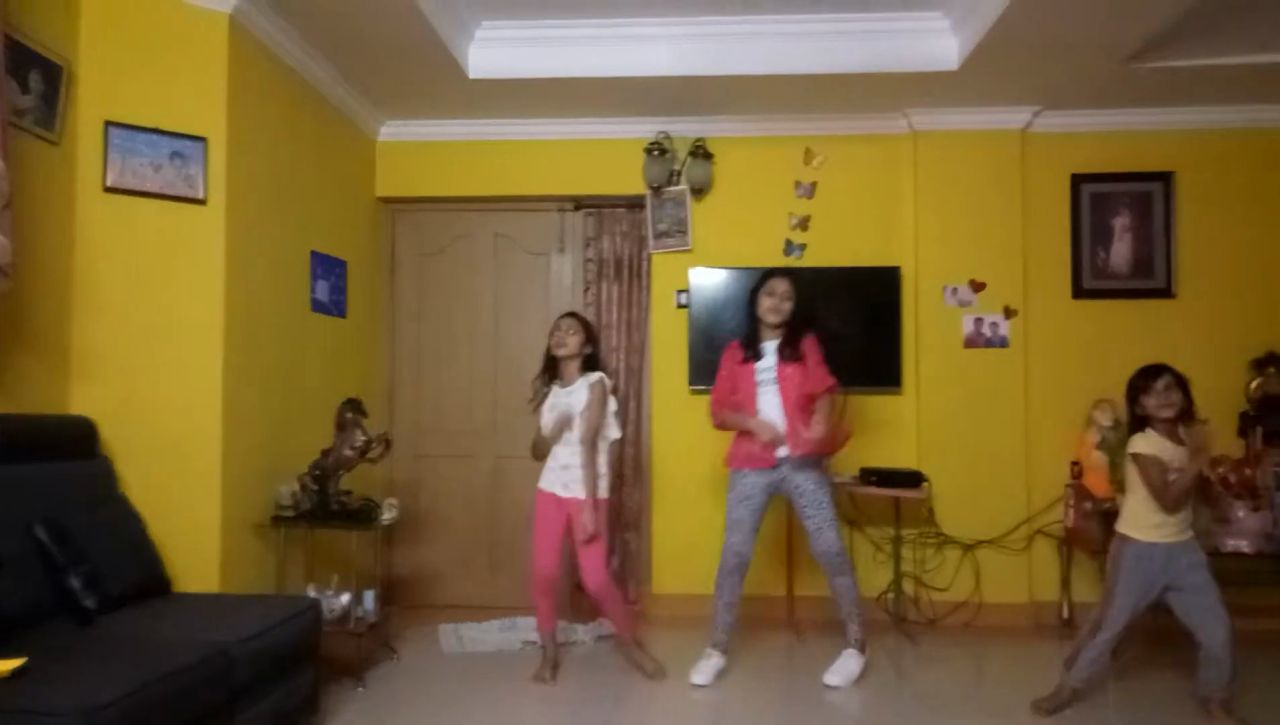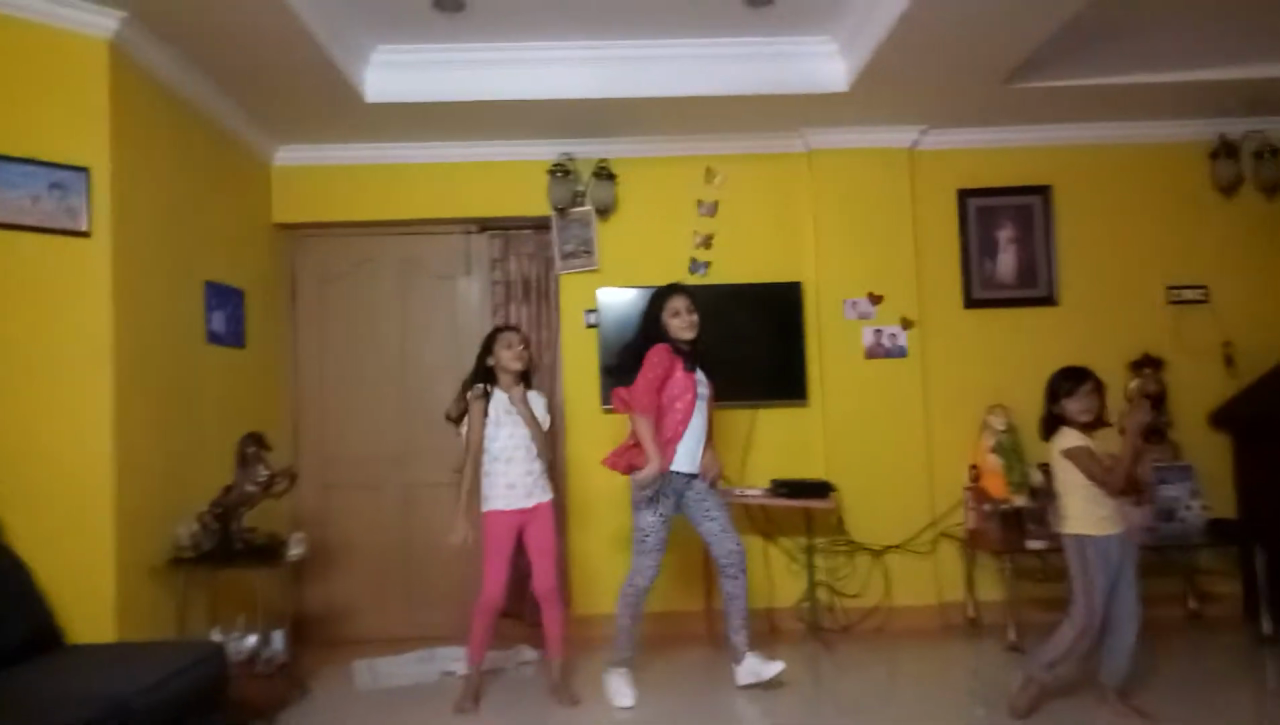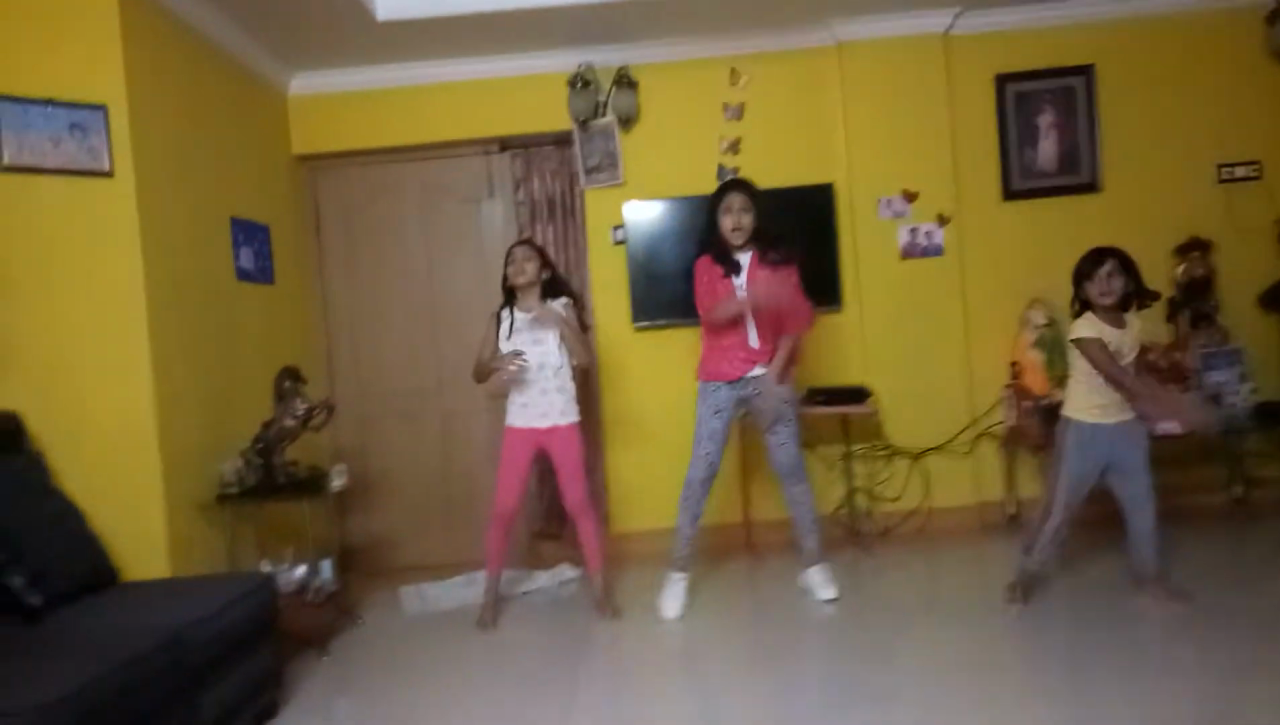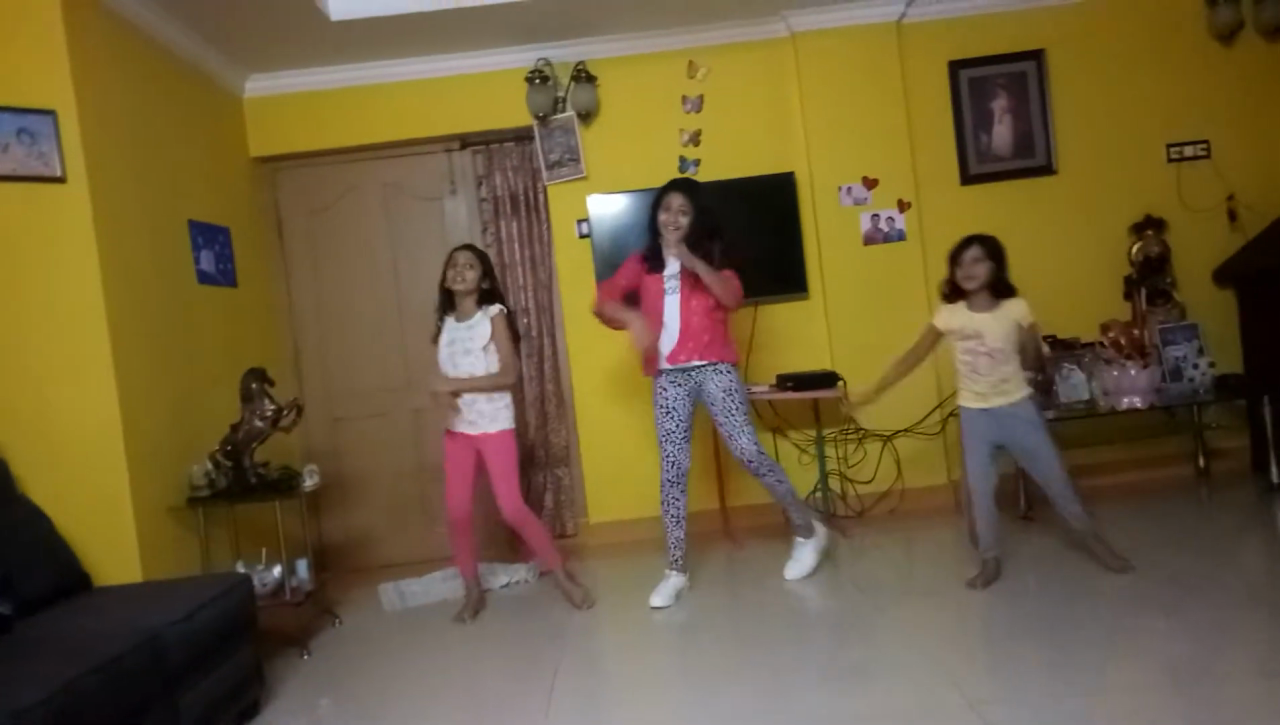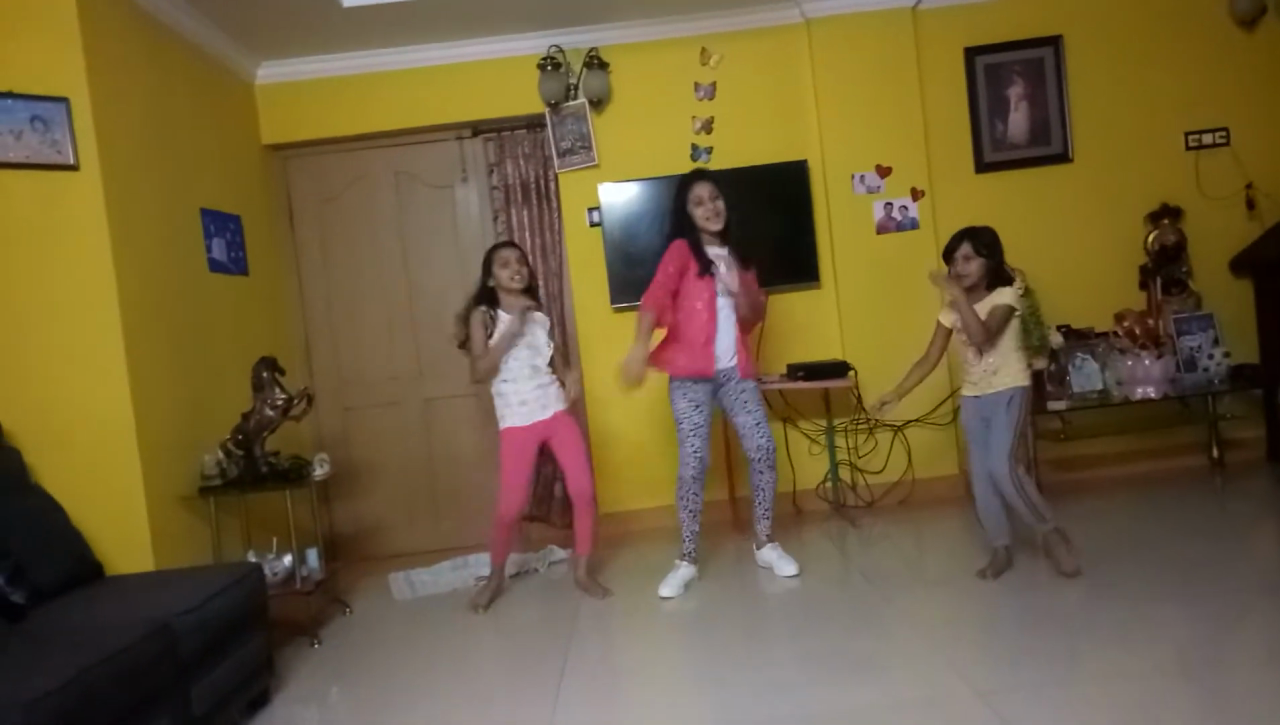
dt=0.4s
person 1, frame 1
left shoulder: (804, 345)
right shoulder: (736, 352)
left elbow: (820, 392)
right elbow: (718, 412)
left wrist: (820, 422)
right wrist: (753, 424)
left hip: (802, 461)
right hip: (751, 465)
left knee: (830, 550)
right knee: (735, 556)
left ankle: (854, 646)
right ankle: (716, 651)
person 1, frame 2
left shoulder: (696, 364)
right shoulder: (661, 354)
right elbow: (639, 402)
left wrist: (711, 457)
right wrist: (652, 458)
left hip: (695, 476)
right hip: (661, 476)
left knee: (731, 555)
right knee: (645, 569)
left ankle: (744, 658)
right ankle: (619, 667)
person 1, frame 3
left shoulder: (778, 261)
right shoulder: (708, 264)
left elbow: (795, 320)
right elbow: (711, 315)
left wrist: (775, 371)
right wrist: (751, 299)
left hip: (769, 377)
right hip: (721, 379)
left knee: (791, 467)
right knee: (701, 470)
left ankle: (814, 566)
right ankle: (677, 572)
person 1, frame 4
left shoulder: (709, 254)
right shoulder: (643, 261)
left elbow: (732, 297)
right elbow: (603, 301)
left wrist: (691, 261)
right wrist: (632, 321)
left hip: (713, 368)
right hip: (668, 376)
left knee: (749, 452)
right knee: (672, 472)
left ankle: (807, 529)
right ankle: (676, 571)
person 1, frame 5
left shoulder: (735, 255)
right shoulder: (680, 252)
left elbow: (751, 316)
right elbow: (655, 299)
left wrist: (740, 283)
right wrist: (640, 348)
left hip: (737, 371)
right hip: (691, 374)
left knee: (762, 452)
right knee: (693, 466)
left ankle: (766, 544)
right ankle: (687, 561)
person 2, frame 1
left shoulder: (596, 384)
right shoulder: (548, 391)
left elbow: (590, 442)
right elbow: (537, 452)
left wrist: (589, 507)
right wrist: (551, 434)
left hip: (589, 494)
right hip: (550, 492)
left knee: (596, 581)
right knee: (544, 574)
left ankle: (631, 645)
right ankle: (549, 652)
person 2, frame 2
left shoulder: (536, 400)
right shoulder: (480, 396)
left elbow: (545, 453)
right elbow: (471, 456)
left wrist: (526, 413)
right wrist: (462, 515)
left hip: (538, 503)
right hip: (497, 507)
left knee: (547, 588)
right knee: (492, 595)
left ankle: (557, 674)
right ankle: (472, 679)
person 2, frame 3
left shoulder: (562, 308)
right shoulder: (502, 317)
left elbow: (584, 358)
right elbow: (478, 373)
left wrist: (555, 321)
right wrist: (498, 363)
left hip: (563, 421)
right hip: (520, 424)
left knee: (579, 502)
right knee: (504, 508)
left ankle: (599, 587)
right ankle: (491, 594)
person 2, frame 4
left shoulder: (495, 316)
right shoulder: (445, 324)
left elbow: (509, 376)
left wrist: (453, 384)
right wrist: (446, 394)
left hip: (496, 427)
right hip: (459, 430)
left knee: (512, 510)
right knee: (457, 514)
left ankle: (563, 576)
right ankle: (473, 591)
person 2, frame 5
left shoulder: (539, 318)
right shoulder: (482, 316)
right elbow: (482, 371)
left wrist: (568, 373)
right wrist: (510, 332)
left hip: (557, 413)
right hip: (516, 423)
left knee: (583, 492)
right knee: (510, 508)
left ankle: (583, 571)
right ankle: (495, 578)
person 3, frame 1
left shoulder: (1189, 440)
right shoulder: (1144, 444)
left elbow: (1192, 493)
right elbow: (1169, 501)
right wrist: (1197, 460)
left hip: (1182, 548)
right hip: (1138, 547)
left knee: (1216, 627)
right knee: (1111, 622)
right ankle: (1069, 686)
person 3, frame 2
left shoulder: (1087, 440)
right shoulder: (1068, 440)
left elbow: (1122, 485)
right elbow: (1113, 483)
left wrist: (1133, 441)
right wrist: (1132, 433)
left hip: (1117, 538)
right hip: (1087, 541)
left knee: (1126, 618)
right knee: (1087, 620)
left ankle: (1112, 690)
right ankle: (1037, 679)
person 3, frame 3
left shoulder: (1133, 323)
right shoulder: (1085, 327)
right elbow: (1117, 375)
right wrist: (1169, 403)
left hip: (1124, 427)
right hip: (1082, 427)
left knee: (1141, 503)
right knee: (1062, 503)
left ankle: (1151, 576)
right ankle: (1029, 571)
person 3, frame 4
left shoulder: (1017, 309)
right shoulder: (949, 315)
left elbow: (1032, 361)
right elbow: (914, 357)
left wrist: (1027, 344)
right wrist: (873, 392)
left hip: (1017, 408)
right hip: (974, 415)
left knee: (1052, 475)
right knee: (980, 491)
left ankle: (1091, 539)
right ankle: (990, 560)
person 3, frame 5
left shoulder: (1005, 296)
right shoulder: (951, 309)
left elbow: (982, 339)
right elbow: (929, 359)
left wrist: (959, 297)
right wrist: (894, 395)
left hip: (1009, 393)
right hip: (973, 399)
left knee: (1003, 468)
right knee: (980, 478)
left ankle: (1051, 533)
right ankle: (1000, 549)
